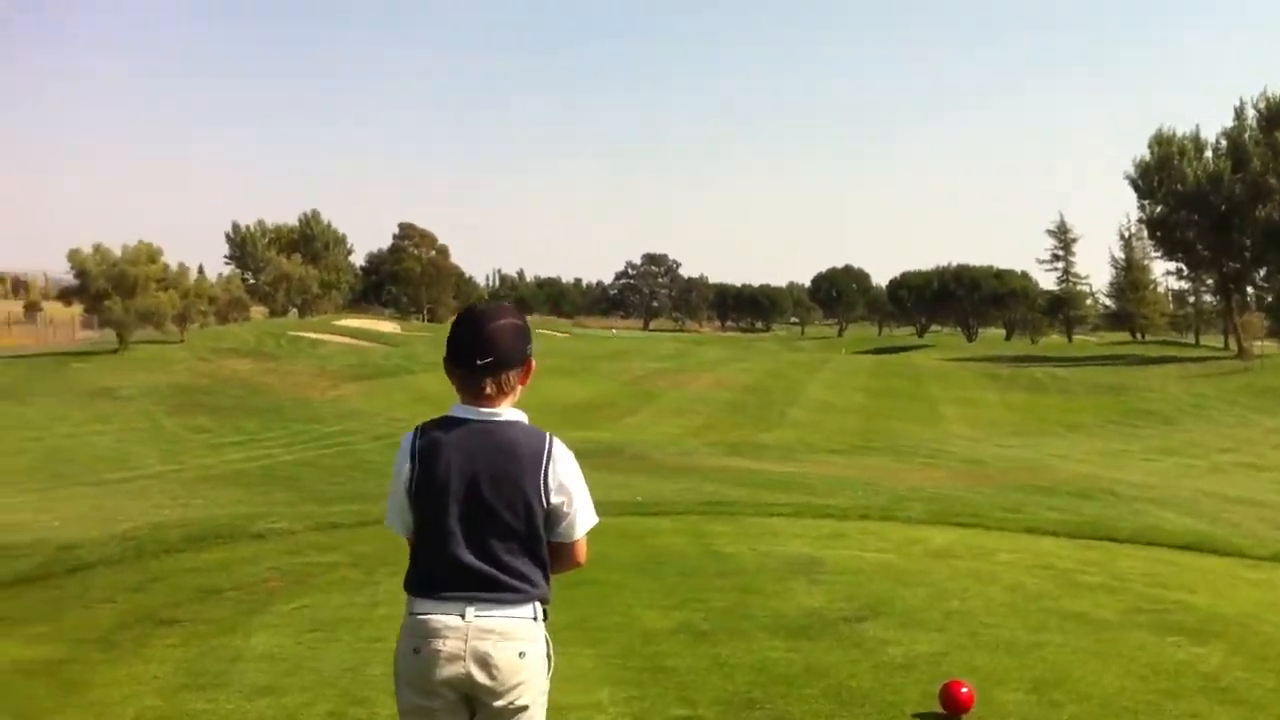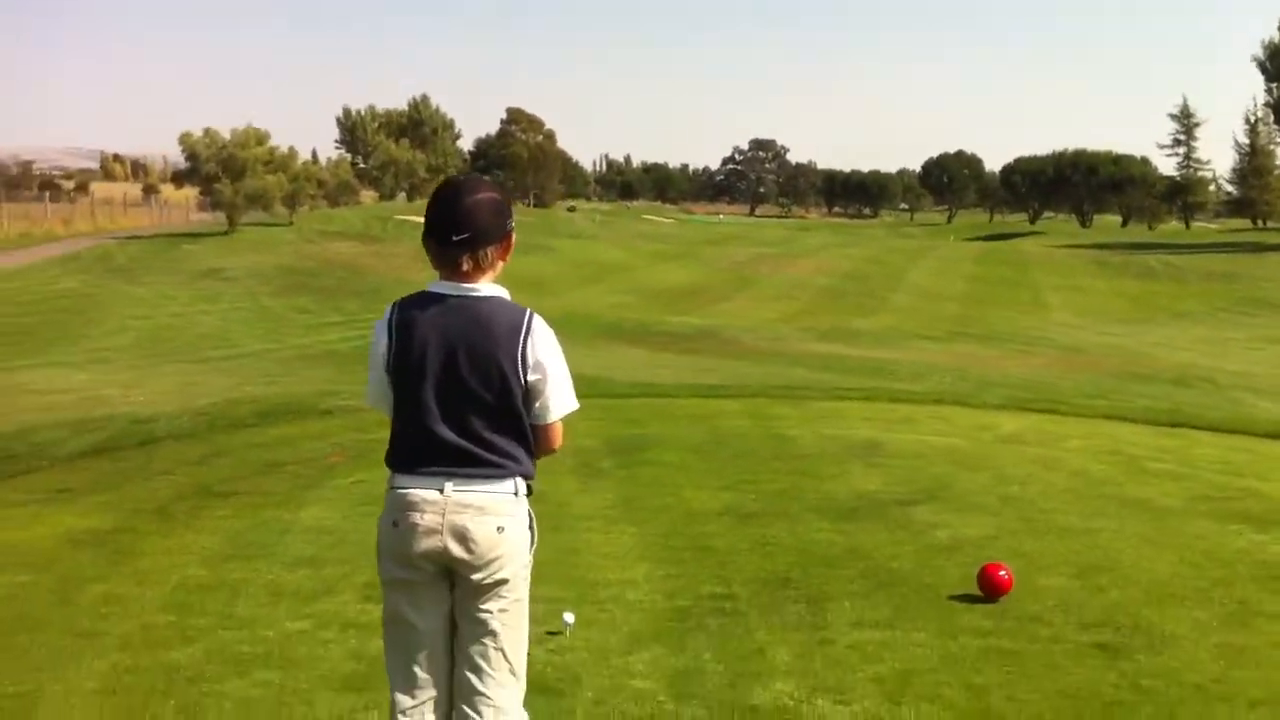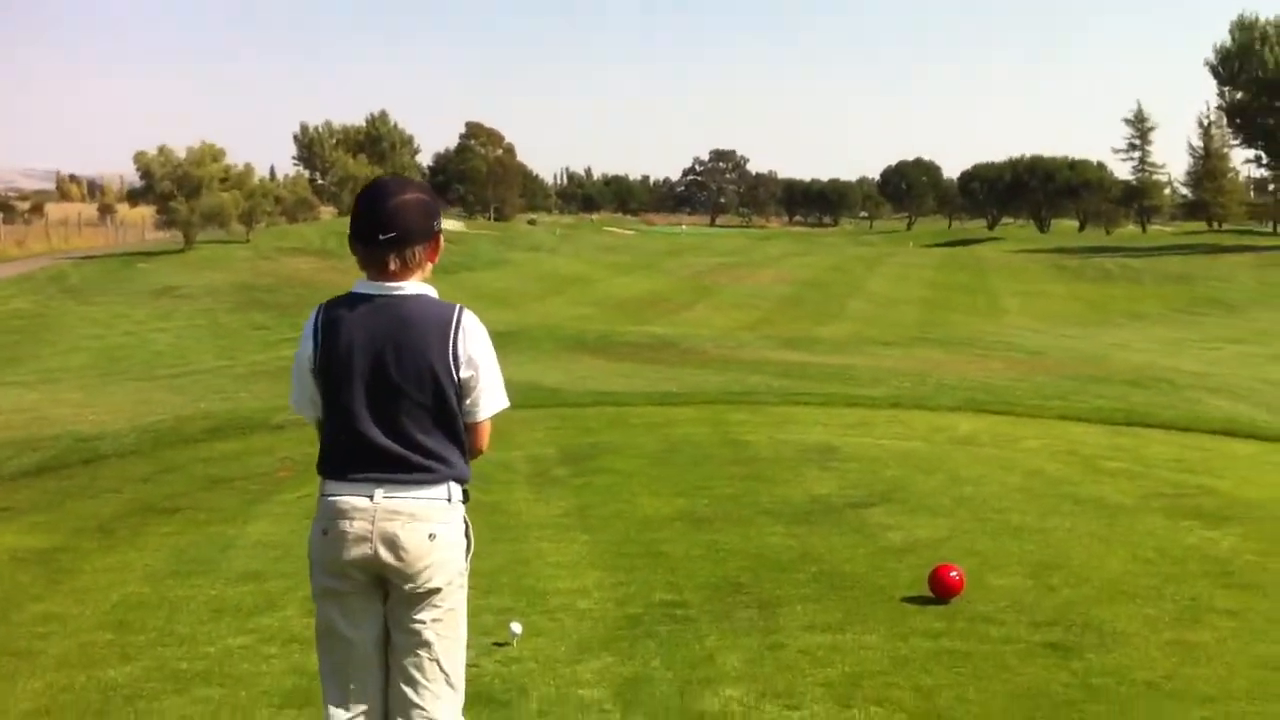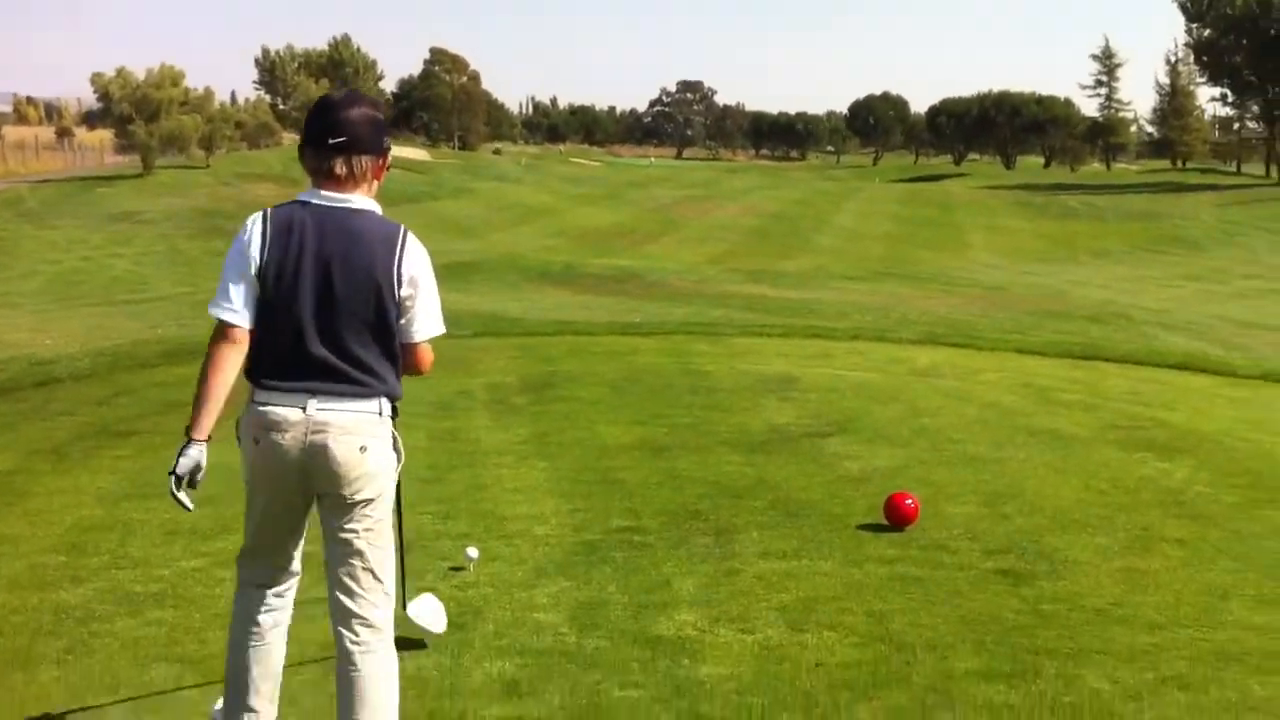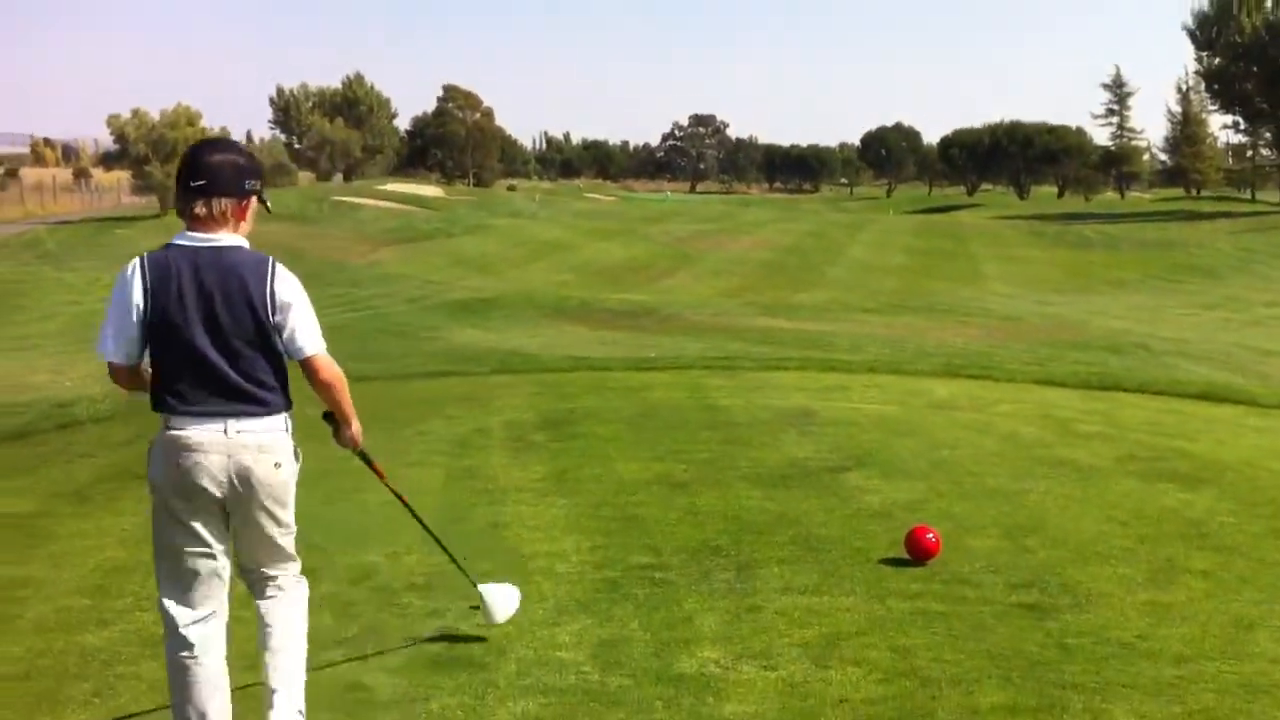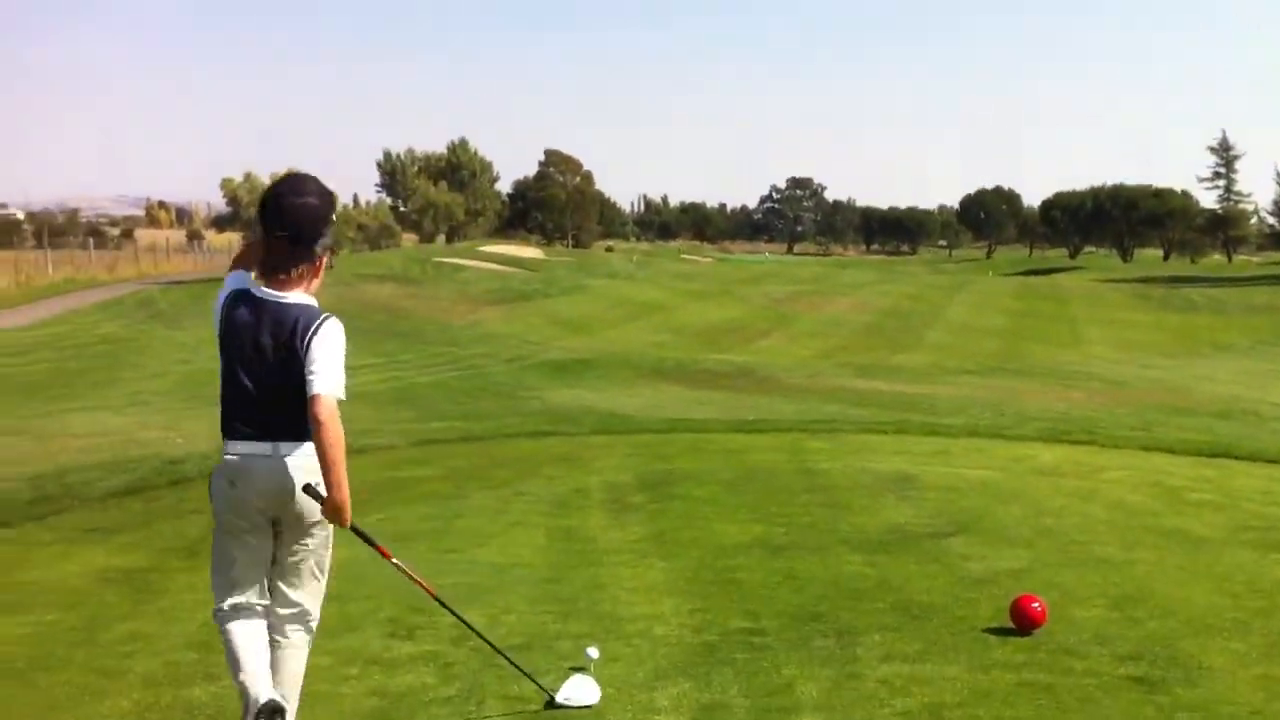
dt=0.5s
person 1, frame 1
left shoulder: (418, 445)
right shoulder: (549, 454)
left elbow: (414, 540)
right elbow: (573, 554)
left hip: (430, 632)
right hip: (513, 635)
person 1, frame 2
left shoulder: (396, 321)
right shoulder: (528, 329)
left elbow: (394, 414)
right elbow: (550, 438)
left hip: (411, 507)
right hip: (494, 513)
person 1, frame 3
left shoulder: (323, 324)
right shoulder: (459, 327)
left elbow: (323, 428)
right elbow: (477, 440)
left hip: (342, 516)
right hip: (428, 518)
person 1, frame 4
left shoulder: (262, 230)
right shoulder: (401, 247)
left elbow: (230, 340)
right elbow: (419, 360)
left wrist: (197, 436)
left hip: (272, 422)
right hip: (358, 430)
left knee: (263, 578)
right knee: (363, 609)
person 1, frame 5
left shoulder: (144, 274)
right shoulder: (272, 276)
left elbow: (122, 370)
right elbow: (319, 367)
right wrist: (348, 421)
left hip: (186, 448)
right hip: (264, 445)
left knee: (192, 611)
right knee: (278, 582)
person 1, frame 6
left shoulder: (233, 307)
right shoulder: (322, 327)
left elbow: (241, 266)
right elbow: (323, 411)
left wrist: (271, 231)
right wrist: (339, 490)
left hip: (240, 468)
right hip: (301, 471)
left knee: (239, 603)
right knee: (294, 612)
